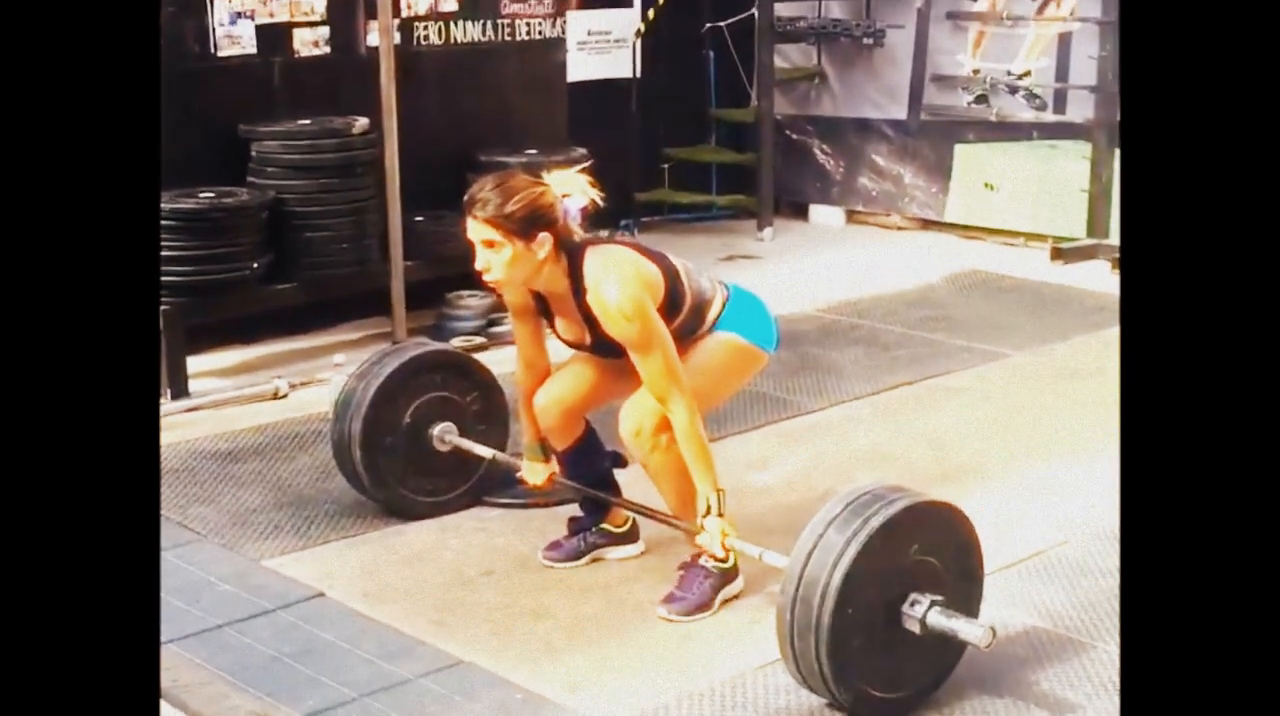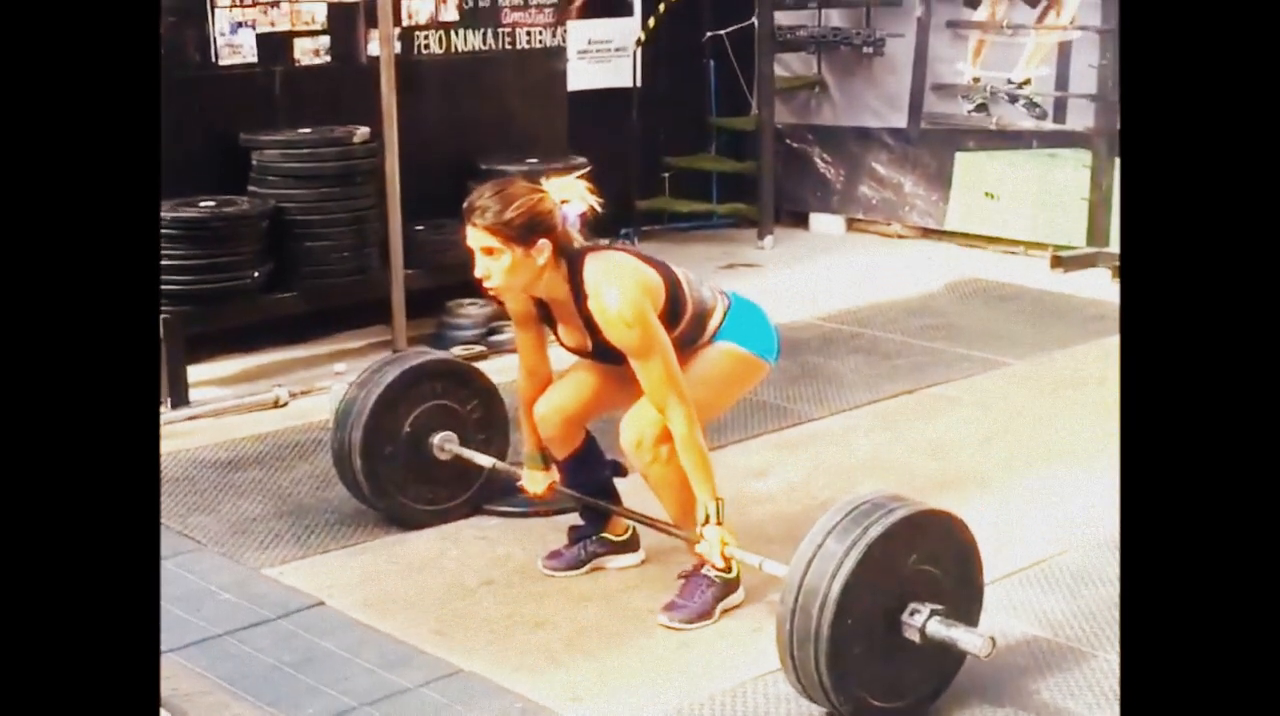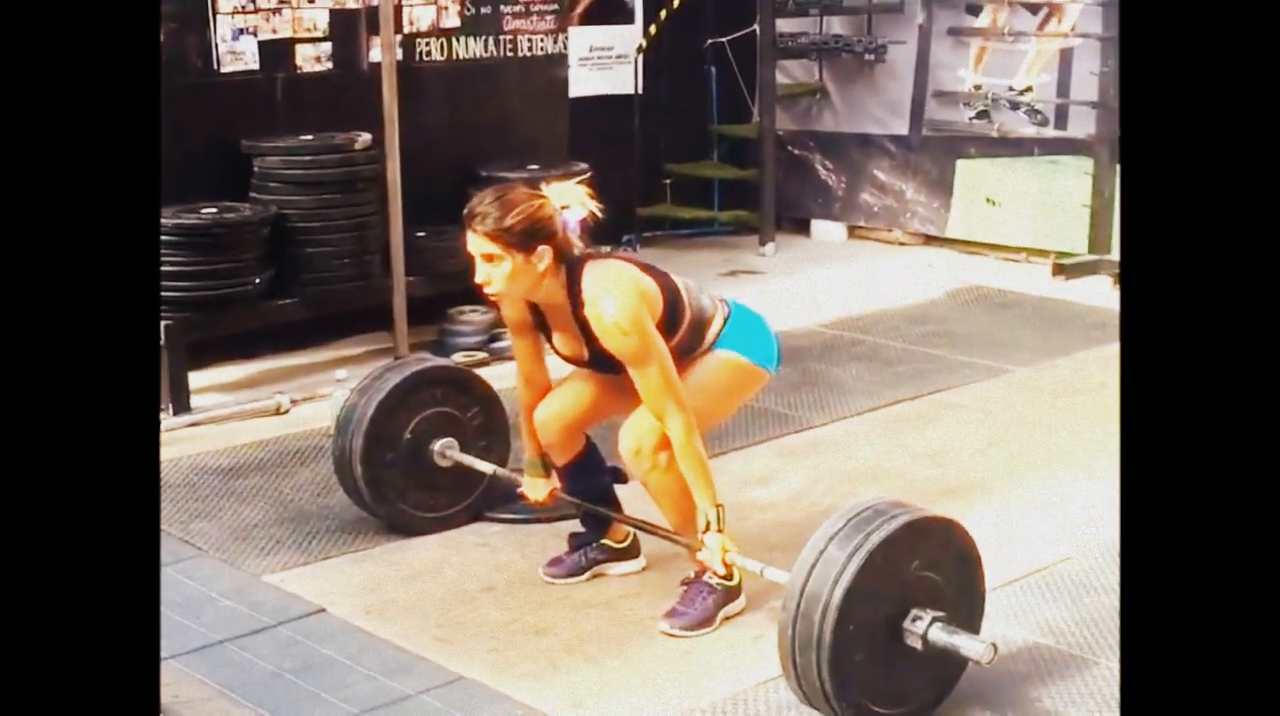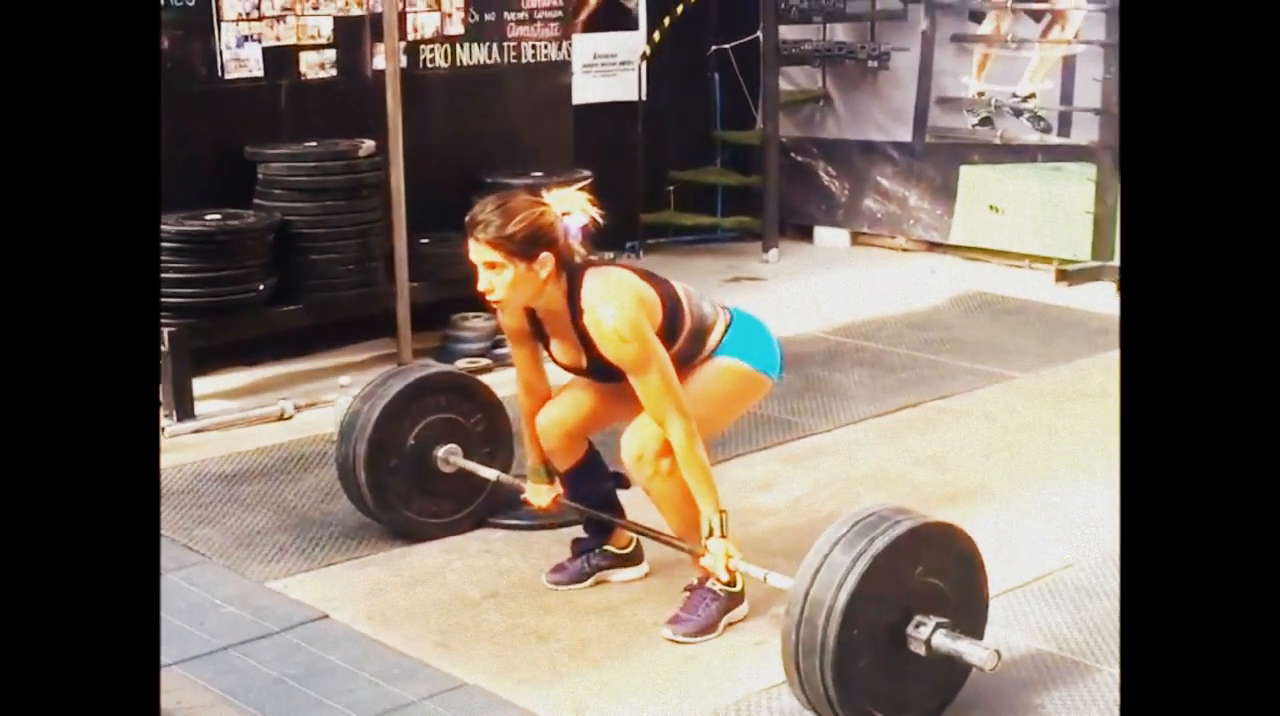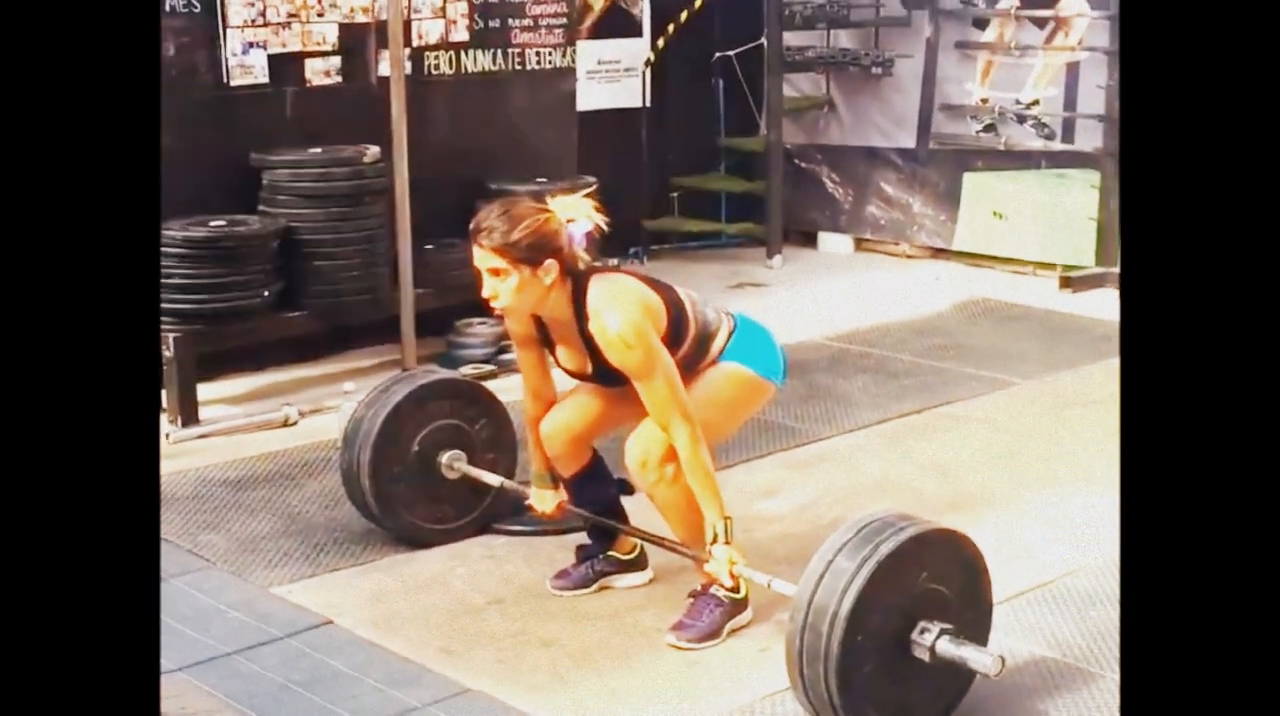
dt=0.2s
person 1, frame 1
left shoulder: (610, 291)
right shoulder: (521, 283)
left elbow: (678, 403)
right elbow: (531, 371)
left wrist: (711, 507)
right wrist: (534, 451)
left hip: (732, 326)
right hip: (667, 328)
left knee: (640, 422)
right knee: (552, 403)
left ankle: (716, 559)
right ankle: (610, 524)
person 1, frame 2
left shoulder: (611, 297)
right shoulder: (522, 289)
left elbow: (676, 411)
right elbow: (533, 378)
left wrist: (710, 516)
right wrist: (535, 459)
left hip: (733, 335)
right hip: (669, 337)
left knee: (641, 432)
right knee: (553, 413)
left ankle: (716, 569)
right ankle: (610, 533)
person 1, frame 3
left shoulder: (609, 305)
right shoulder: (519, 298)
left elbow: (675, 418)
right elbow: (532, 386)
left wrist: (712, 524)
right wrist: (535, 467)
left hip: (733, 343)
right hip: (668, 345)
left knee: (640, 441)
right knee: (553, 420)
left ankle: (717, 577)
right ankle: (611, 540)
person 1, frame 4
left shoulder: (608, 313)
right shoulder: (517, 306)
left elbow: (677, 424)
right elbow: (533, 395)
left wrist: (715, 529)
right wrist: (538, 474)
left hip: (736, 350)
right hip: (668, 352)
left knee: (642, 448)
right knee: (555, 426)
left ankle: (721, 583)
right ankle: (615, 546)
person 1, frame 5
left shoulder: (613, 319)
right shoulder: (524, 311)
left elbow: (682, 430)
right elbow: (538, 401)
left wrist: (719, 535)
right wrist: (543, 480)
left hip: (739, 355)
right hip: (671, 357)
left knee: (646, 453)
right knee: (559, 431)
left ankle: (725, 588)
right ankle: (618, 552)
